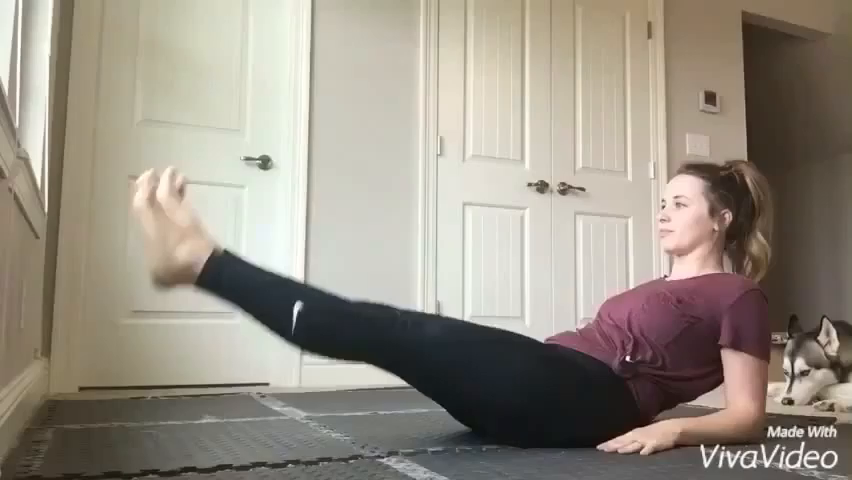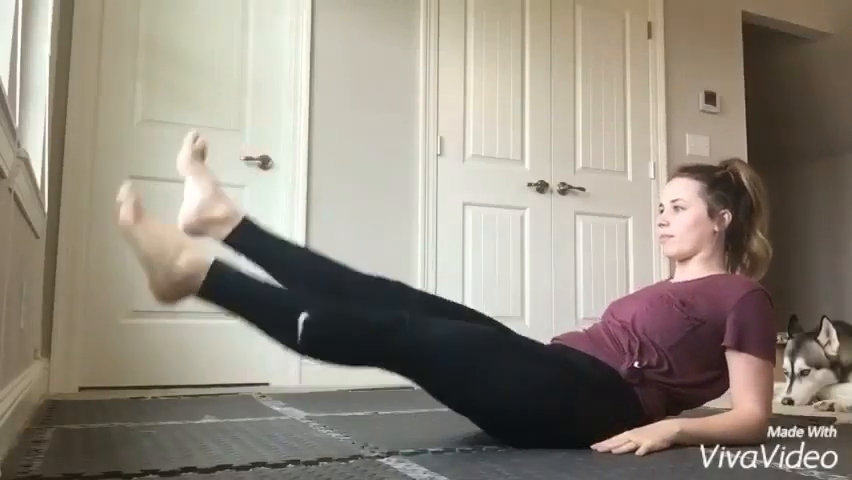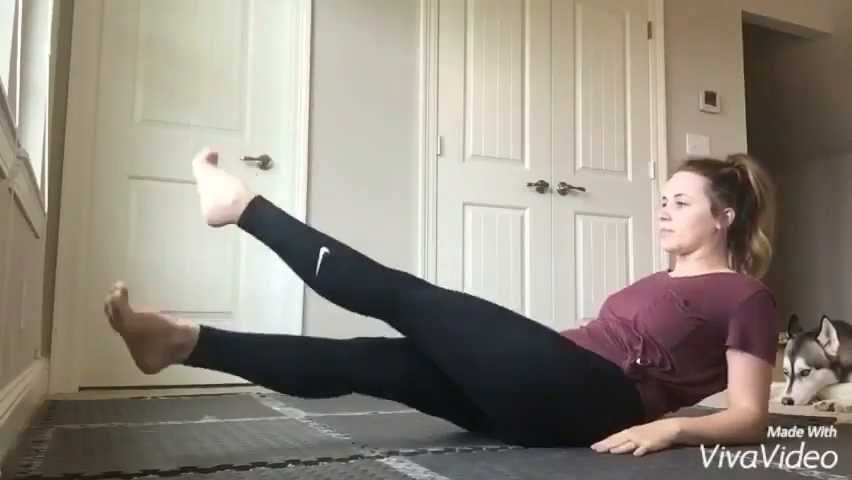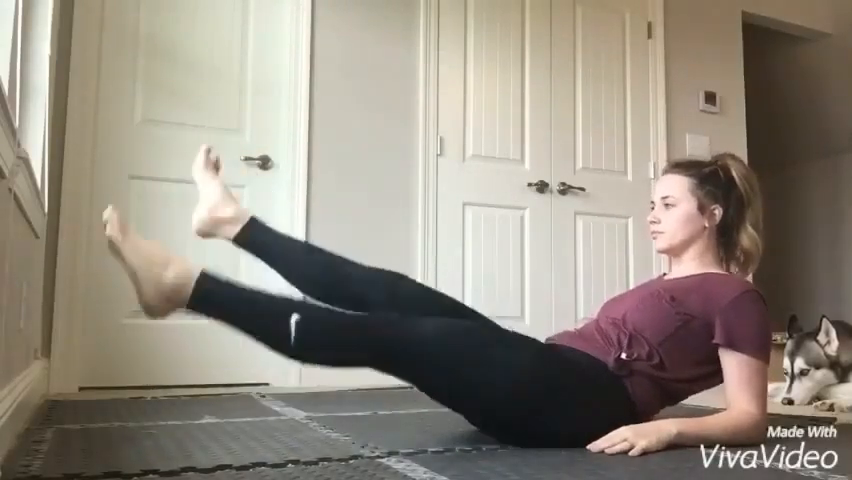
dt=0.7s
person 1, frame 1
left shoulder: (734, 297)
right shoulder: (668, 289)
left elbow: (748, 413)
left wrist: (675, 426)
left hip: (582, 401)
right hip: (554, 392)
left knee: (381, 331)
right knee: (394, 327)
left ankle: (199, 261)
right ankle: (203, 257)
person 1, frame 2
left shoulder: (742, 298)
right shoulder: (669, 291)
left elbow: (752, 417)
left wrist: (672, 425)
left hip: (588, 405)
right hip: (548, 393)
left knee: (392, 330)
right knee: (401, 308)
left ankle: (199, 270)
right ankle: (229, 222)
person 1, frame 3
left shoulder: (744, 299)
right shoulder: (667, 283)
left elbow: (750, 417)
left wrist: (671, 426)
left hip: (593, 403)
right hip: (558, 396)
left knee: (416, 302)
right knee: (377, 359)
left ankle: (245, 205)
right ankle: (182, 340)
person 1, frame 4
left shoulder: (735, 298)
right shoulder: (664, 286)
left elbow: (750, 417)
left wrist: (666, 427)
left hip: (584, 405)
right hip: (544, 394)
left knee: (390, 335)
right knee: (395, 296)
left ankle: (188, 284)
right ankle: (235, 221)
